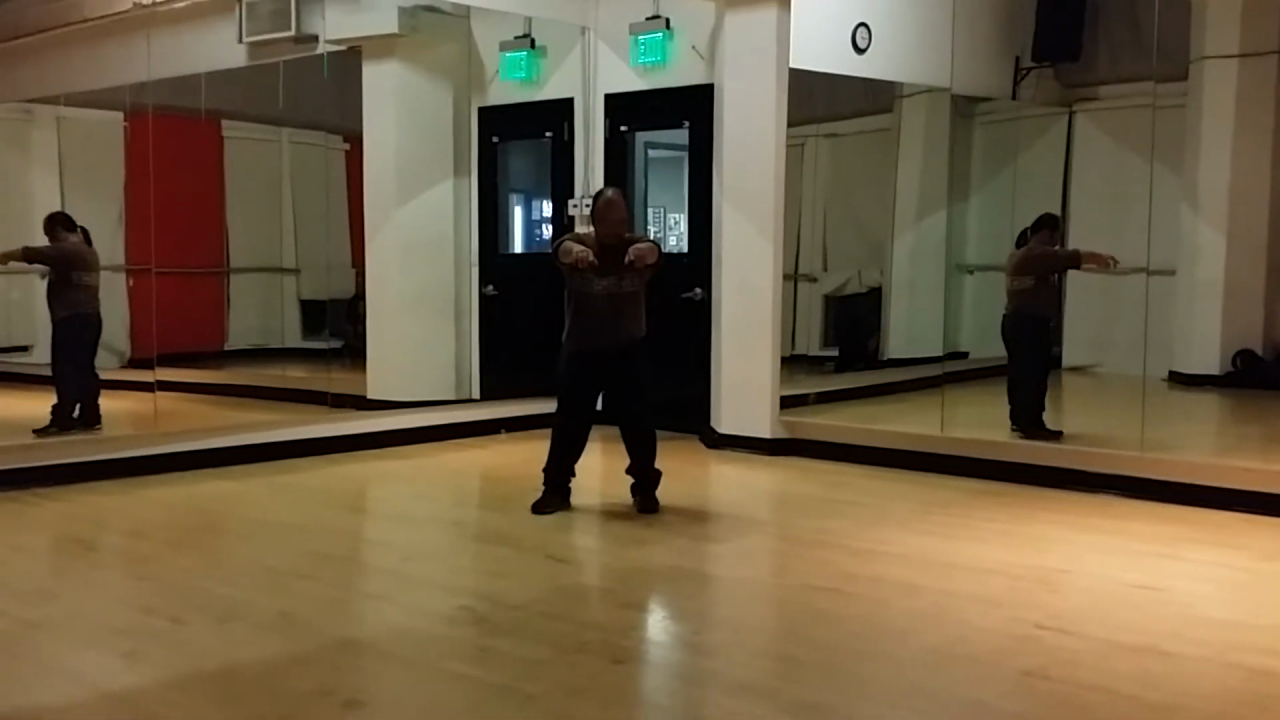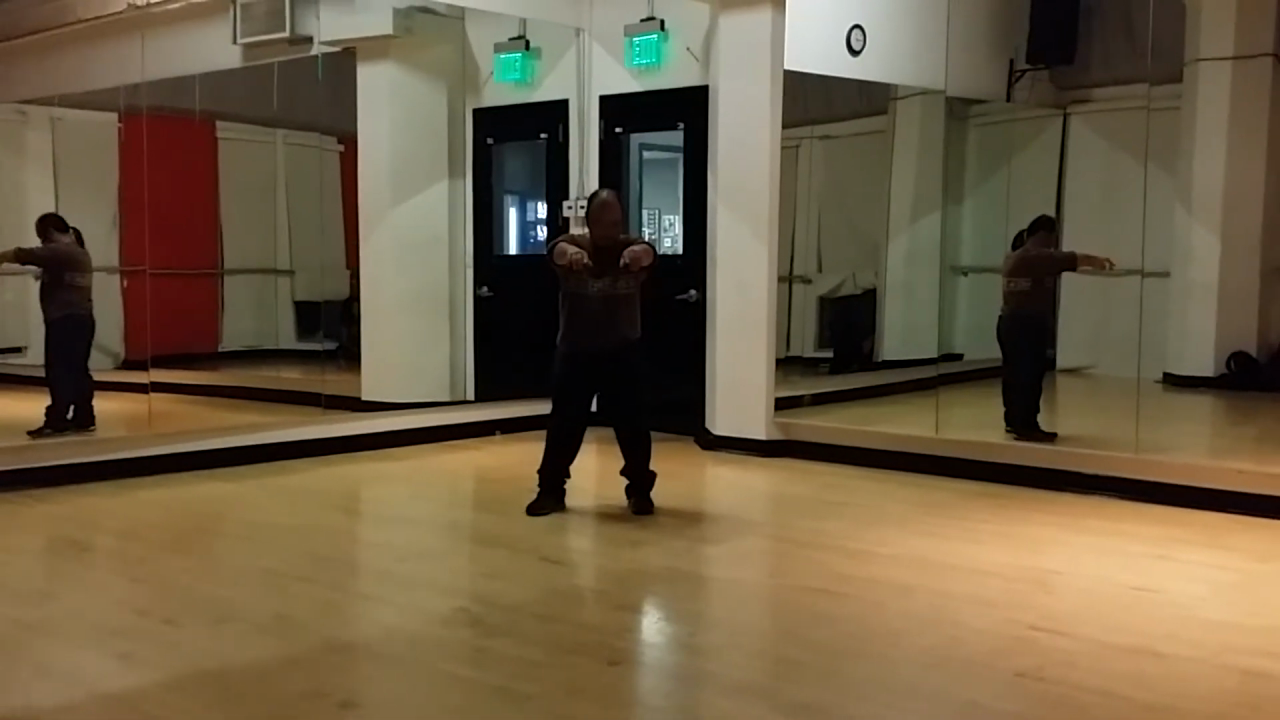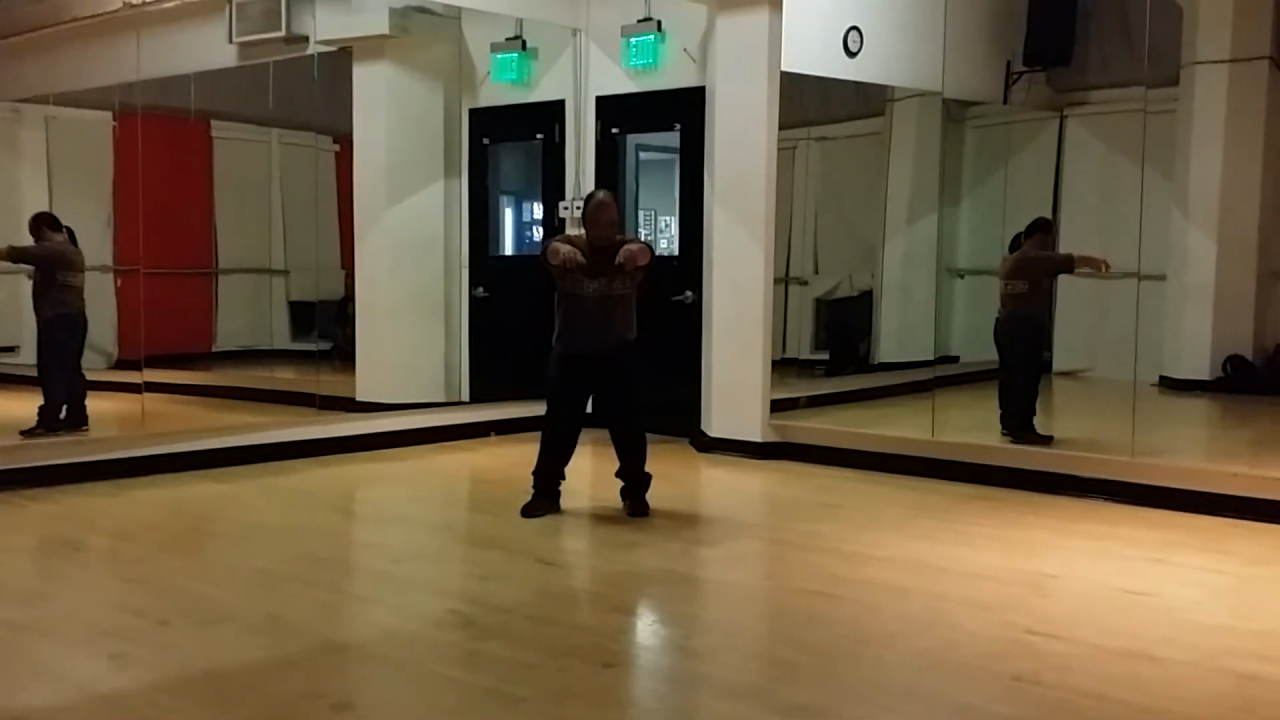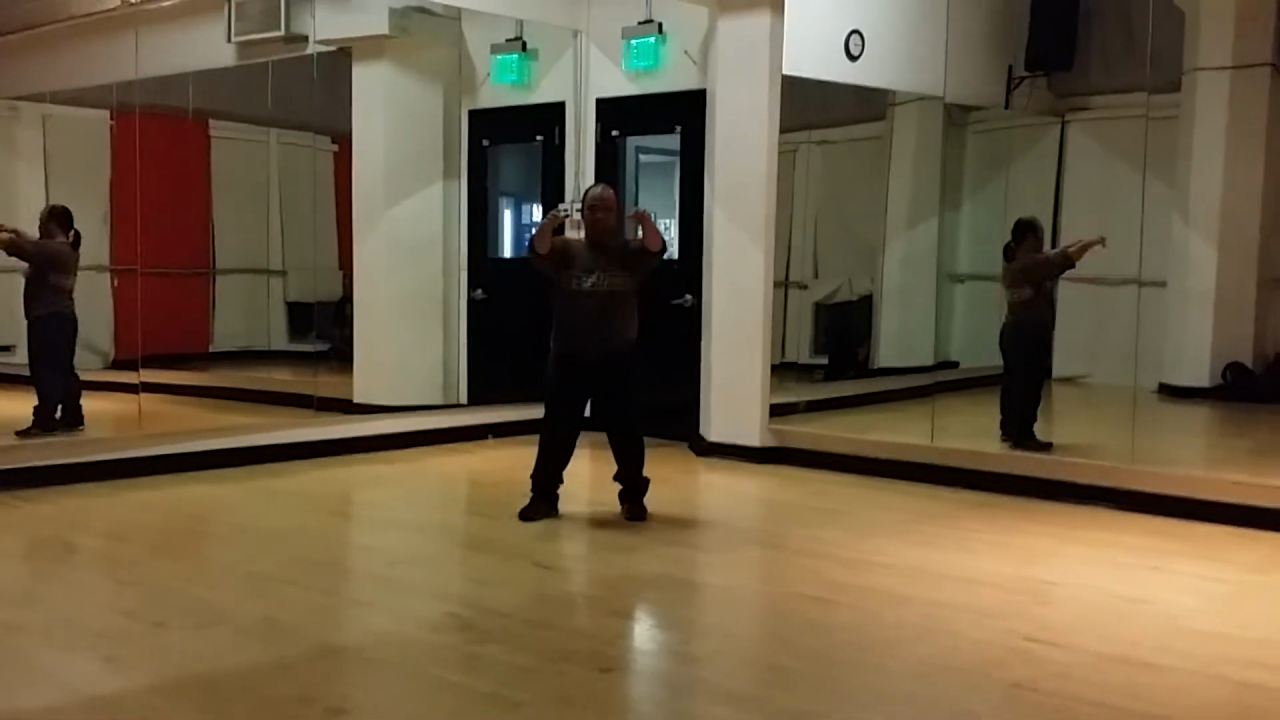
dt=0.3s
person 1, frame 1
left shoulder: (636, 248)
right shoulder: (578, 245)
left elbow: (654, 252)
right elbow: (561, 249)
left wrist: (643, 251)
right wrist: (576, 250)
left hip: (627, 352)
right hip: (580, 352)
left knee: (638, 423)
right knee: (569, 423)
left ankle: (645, 488)
right ankle: (556, 489)
person 1, frame 2
left shoulder: (631, 249)
right shoulder: (572, 246)
left elbow: (649, 254)
right elbow: (555, 250)
left wrist: (638, 253)
right wrist: (570, 252)
left hip: (622, 354)
right hip: (575, 353)
left knee: (632, 425)
right knee: (564, 424)
left ankle: (640, 490)
right ankle: (551, 490)
person 1, frame 3
left shoulder: (627, 252)
right shoulder: (568, 251)
left elbow: (645, 256)
right elbow: (551, 253)
left wrist: (635, 253)
right wrist: (562, 251)
left hip: (619, 355)
right hip: (570, 355)
left knee: (627, 427)
right knee: (559, 426)
left ankle: (635, 492)
right ankle: (545, 492)
person 1, frame 4
left shoulder: (629, 252)
right shoulder: (566, 249)
left elbow: (655, 250)
right elbow: (539, 251)
left wrist: (647, 226)
right wrist: (547, 228)
left hip: (617, 358)
right hip: (568, 358)
left knee: (625, 430)
right knee: (557, 429)
left ankle: (633, 496)
right ankle: (544, 496)
person 2, frame 1
left shoulder: (1018, 255)
right shoulder: (1041, 254)
left elbow: (1065, 260)
right elbow: (1078, 257)
left wrist: (1096, 260)
right wrist: (1103, 257)
left hip: (1014, 321)
right hip: (1032, 324)
left knee: (1019, 372)
right knee: (1035, 373)
left ankle: (1019, 419)
right ankle: (1031, 425)
person 2, frame 2
left shoulder: (1014, 257)
right shoulder: (1038, 256)
left elbow: (1060, 261)
right elbow: (1075, 259)
left wrist: (1092, 262)
right wrist: (1100, 261)
left hip: (1010, 322)
right hip: (1029, 325)
left knee: (1014, 373)
right knee: (1030, 375)
left ankle: (1014, 420)
right ankle: (1026, 426)
person 2, frame 3
left shoulder: (1012, 259)
right shoulder: (1035, 259)
left elbow: (1059, 262)
right elbow: (1073, 261)
left wrist: (1089, 262)
right wrist: (1096, 262)
left hip: (1007, 324)
right hip: (1026, 327)
left knee: (1010, 376)
right knee: (1026, 378)
left ankle: (1010, 423)
right ankle: (1022, 429)
person 2, frame 4
left shoulder: (1012, 264)
right shoulder: (1034, 263)
right elbow: (1070, 257)
left wrist: (1074, 244)
right wrist: (1092, 242)
left hip: (1012, 330)
right hip: (1031, 332)
left knee: (1014, 382)
right knee: (1029, 383)
left ankle: (1010, 429)
right ankle: (1022, 435)
person 3, frame 1
left shoulder: (66, 250)
right shoulder: (87, 251)
left elbow: (30, 254)
right elbow: (42, 256)
left hip: (72, 320)
right hip: (89, 318)
left knee: (66, 370)
right knee: (84, 369)
left ankle: (63, 420)
right ankle: (90, 417)
person 3, frame 2
left shoulder: (58, 251)
right shoulder: (79, 252)
left elbow: (23, 255)
right elbow: (37, 258)
left hip: (65, 321)
right hip: (82, 319)
left knee: (59, 372)
right knee: (77, 370)
left ankle: (57, 422)
right ankle: (84, 418)
person 3, frame 3
left shoulder: (51, 250)
right shoulder: (72, 251)
right elbow: (30, 254)
left hip: (57, 320)
right hip: (75, 318)
left knee: (52, 371)
right knee: (71, 370)
left ankle: (50, 421)
right ankle: (77, 418)
person 3, frame 4
left shoulder: (50, 250)
right shoulder: (68, 249)
left hip: (47, 319)
right hip: (64, 318)
left knee: (45, 371)
right knee: (63, 369)
left ankle: (46, 421)
right ankle: (72, 417)
